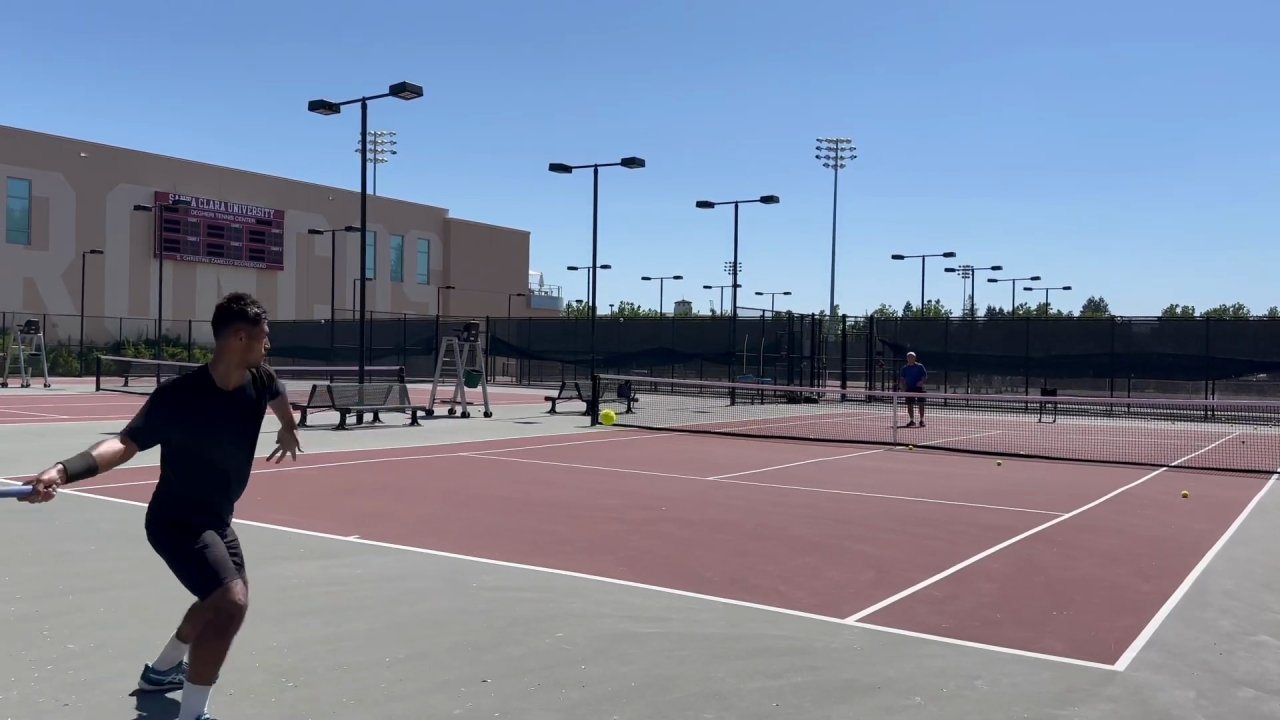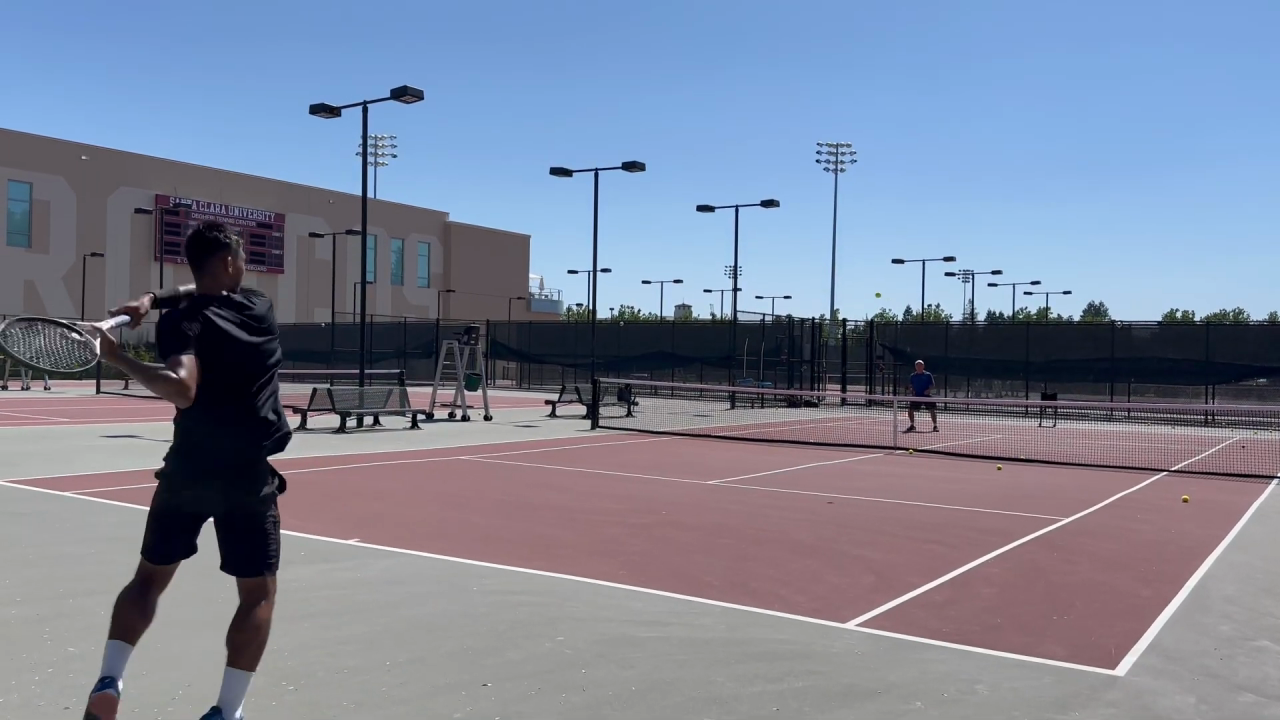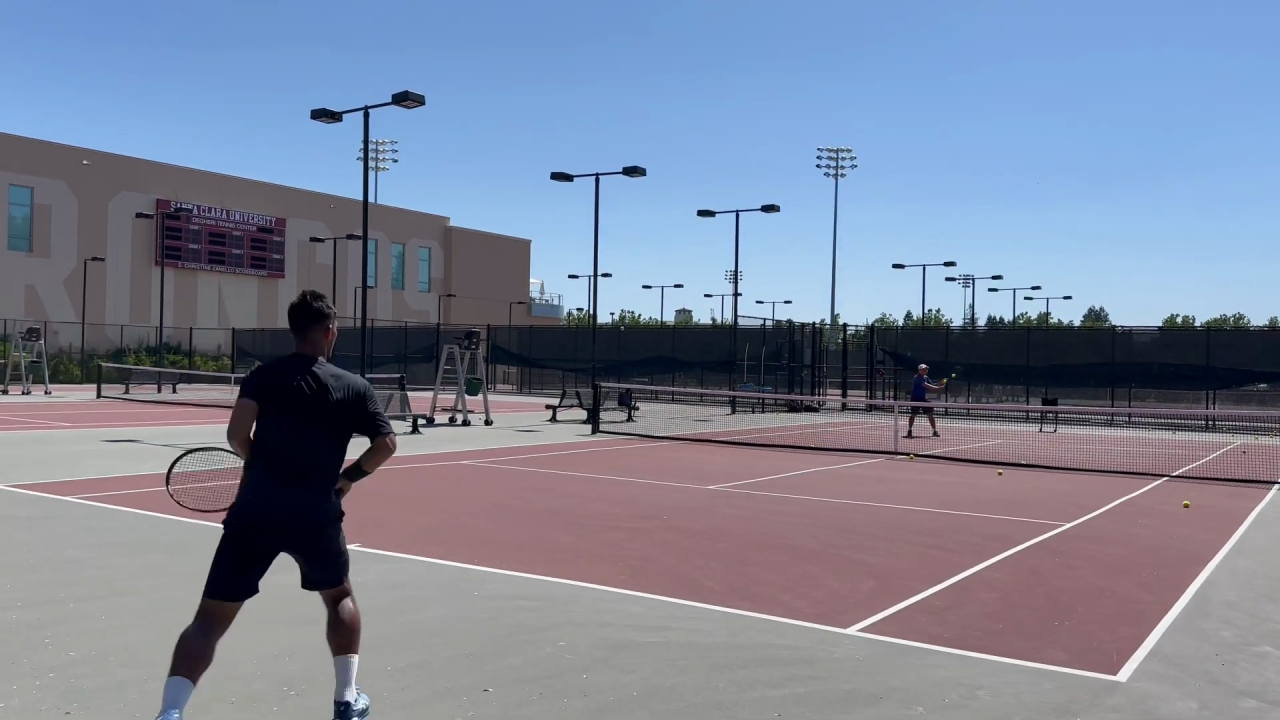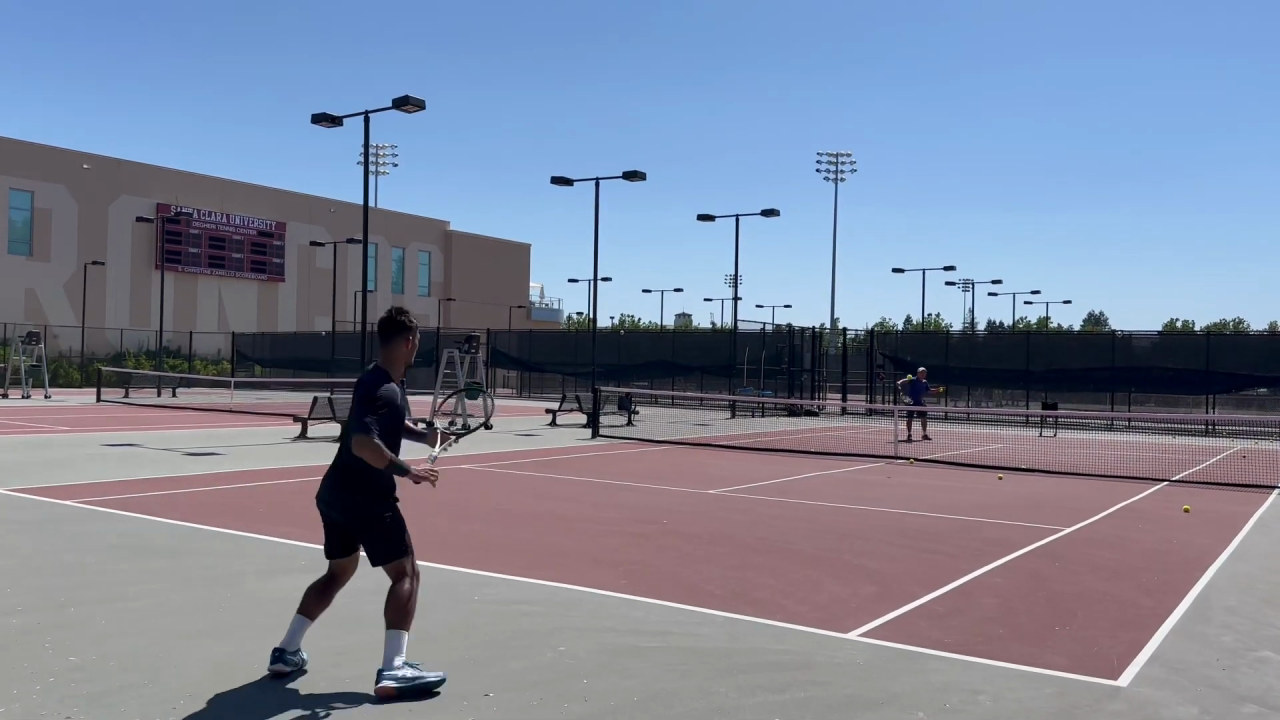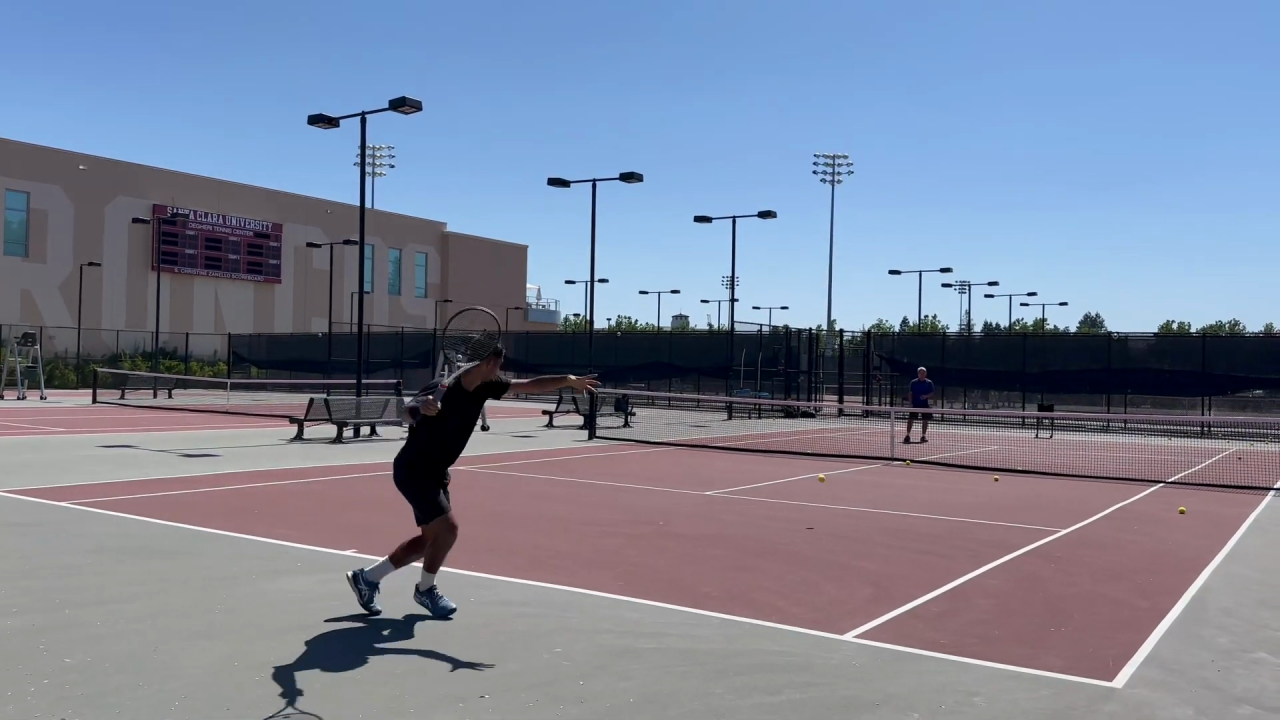
dt=0.5s
person 1, frame 1
left shoulder: (258, 380)
right shoulder: (177, 395)
left elbow: (277, 393)
right elbow: (124, 444)
left wrist: (288, 427)
right wrist: (62, 472)
left hip: (216, 521)
right hip: (181, 524)
left knee: (226, 596)
right knee: (231, 604)
left ankle: (163, 669)
person 1, frame 2
left shoulder: (182, 317)
right shoulder: (259, 307)
left elbow: (181, 392)
left wrist: (120, 359)
right wrist: (153, 300)
left hip: (186, 473)
right hip: (251, 475)
left knee: (149, 579)
right knee: (257, 595)
person 1, frame 3
left shoulder: (262, 376)
right shoulder: (354, 386)
left elbow: (238, 433)
right elbow: (385, 445)
left wrist: (258, 465)
right wrist: (347, 477)
left hip: (255, 512)
right hip: (320, 515)
left knee: (208, 622)
right knee: (339, 597)
person 1, frame 4
left shoulder: (379, 379)
right shoulder: (384, 392)
right elbow: (362, 444)
left wrist: (419, 433)
right wrist: (407, 471)
left hip: (338, 494)
right hip: (364, 498)
left knee: (339, 573)
right knee: (405, 573)
left ankle: (287, 650)
right ankle: (394, 668)
person 1, frame 5
left shoulder: (483, 386)
right shoulder: (440, 389)
left elbow: (529, 386)
right elbow: (409, 412)
left wrist: (567, 381)
right wrist: (423, 408)
left hip: (432, 472)
right hip: (413, 471)
left knee: (432, 534)
right knee: (447, 527)
left ankle: (366, 577)
right ankle: (425, 588)
